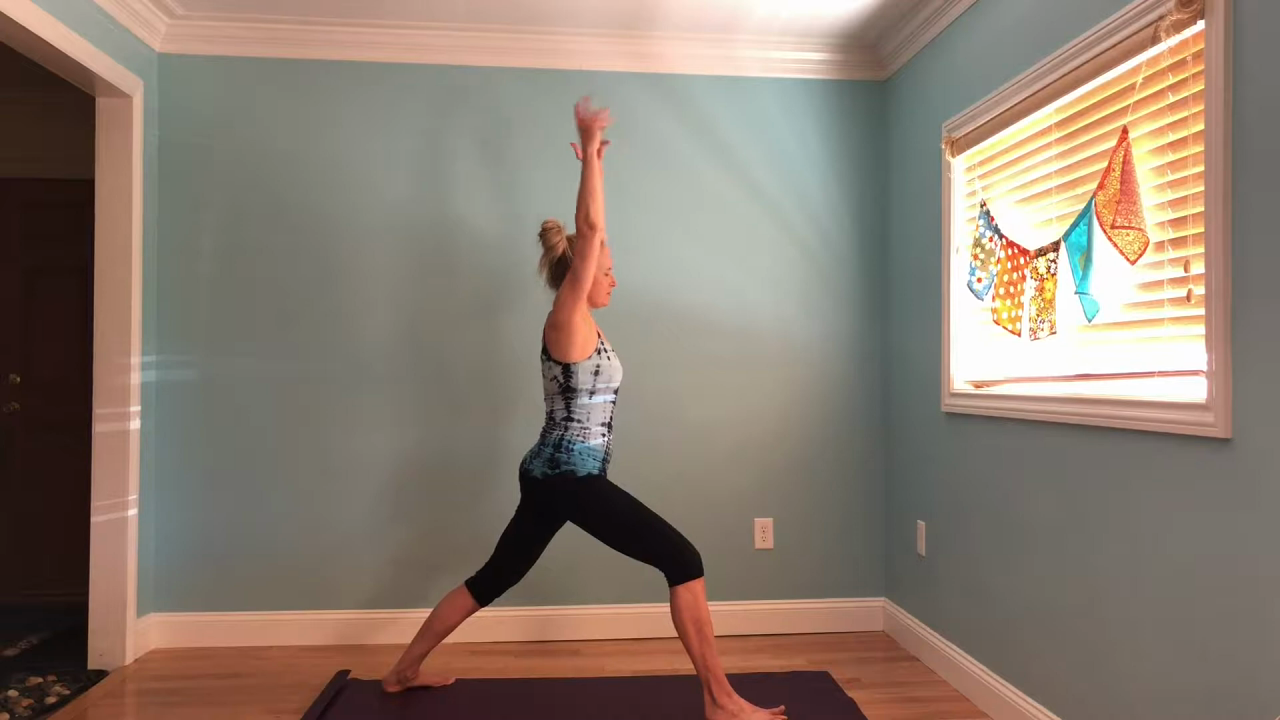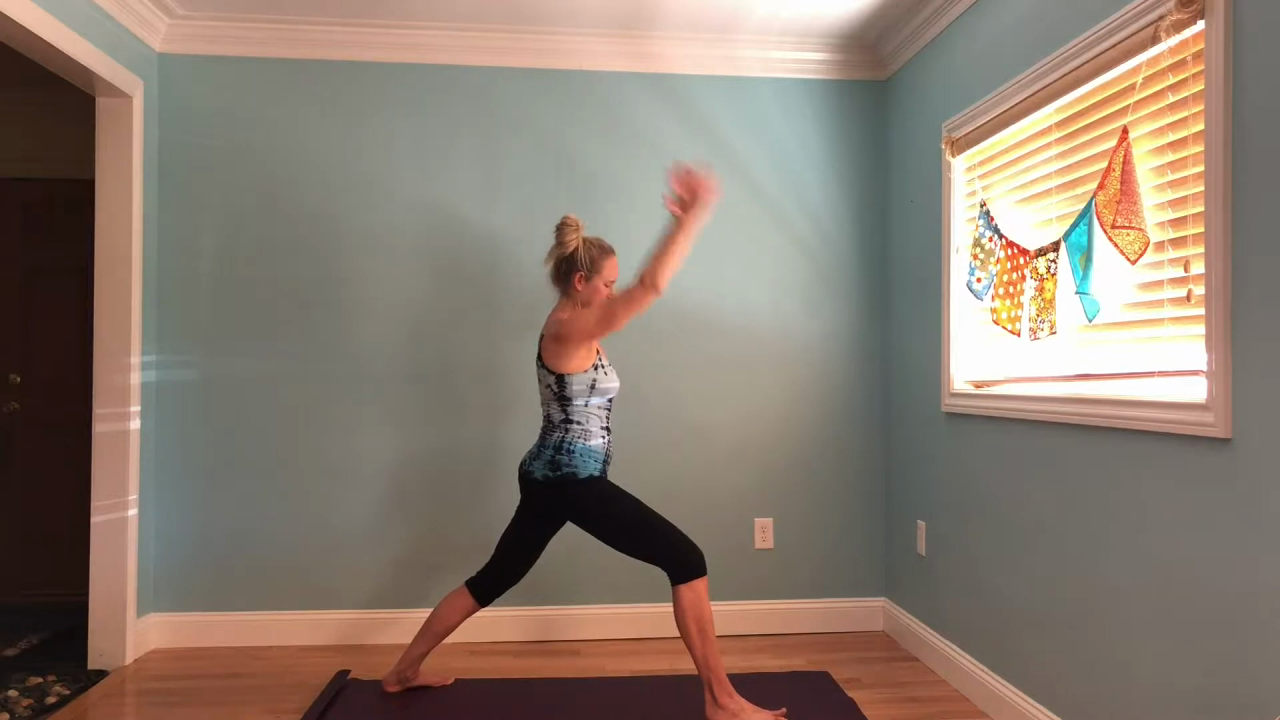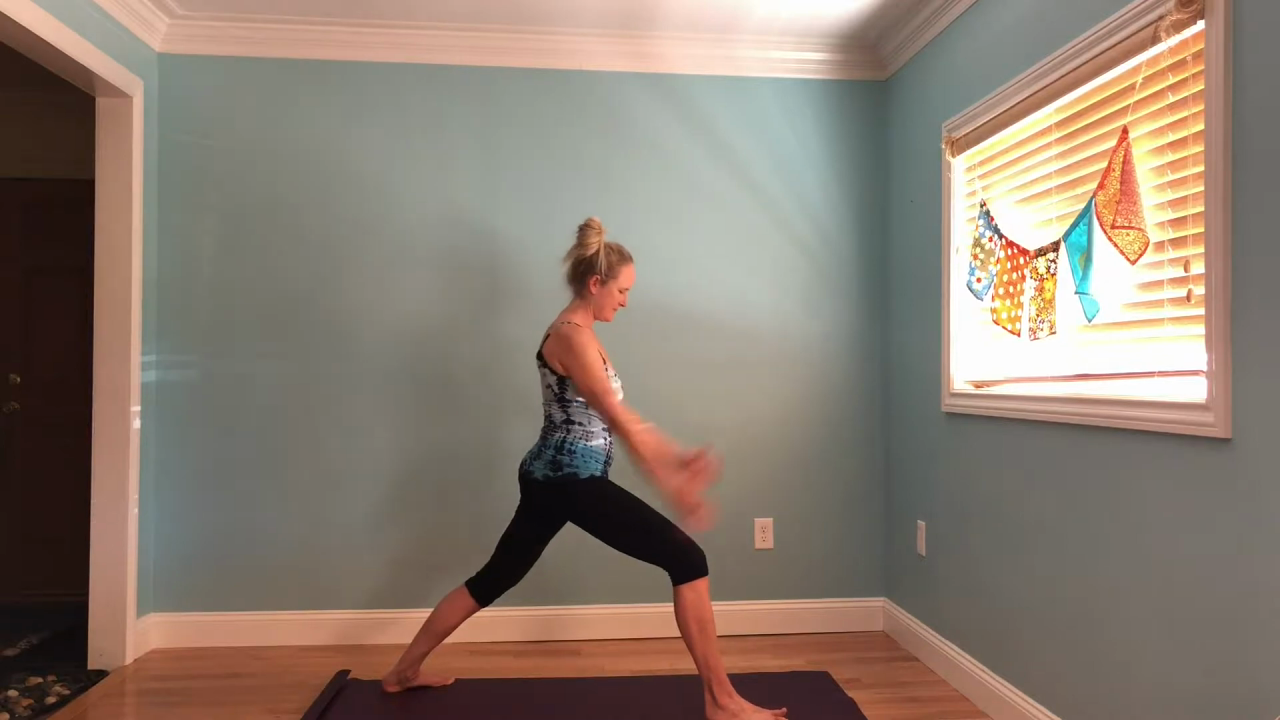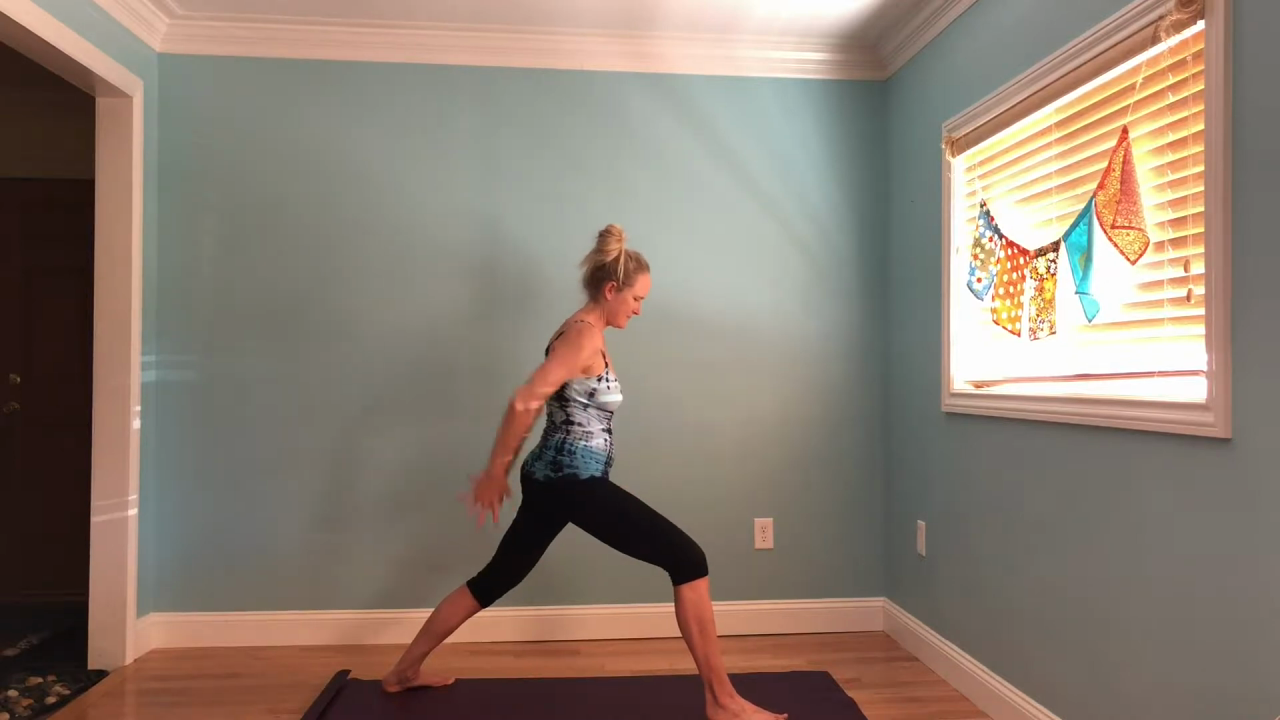
dt=0.4s
person 1, frame 1
left shoulder: (576, 324)
right shoulder: (567, 322)
left elbow: (591, 236)
right elbow: (590, 231)
left wrist: (592, 158)
right wrist: (590, 155)
left hip: (554, 474)
right hip: (571, 478)
left knee: (494, 578)
right knee: (683, 562)
left ankle: (403, 670)
person 1, frame 2
left shoulder: (573, 329)
right shoulder: (568, 330)
left elbow: (641, 290)
right elbow: (650, 285)
left wrist: (683, 216)
right wrist: (692, 214)
left hip: (552, 476)
right hip: (572, 479)
left knee: (495, 579)
right knee: (686, 563)
left ankle: (405, 669)
person 1, frame 3
left shoulder: (576, 332)
right shoulder: (572, 337)
left elbow: (616, 417)
right elbow: (616, 419)
left wrist: (675, 458)
right wrist: (672, 487)
left hip: (552, 475)
right hip: (571, 478)
left knee: (494, 578)
right knee: (687, 561)
left ankle: (405, 670)
person 1, frame 4
left shoulder: (584, 334)
right shoulder: (585, 336)
left elbow: (529, 403)
right elbow: (525, 403)
left wrist: (501, 467)
right wrist: (495, 471)
left hip: (555, 476)
right hip: (575, 479)
left knee: (496, 578)
right knee: (688, 561)
left ankle: (404, 670)
